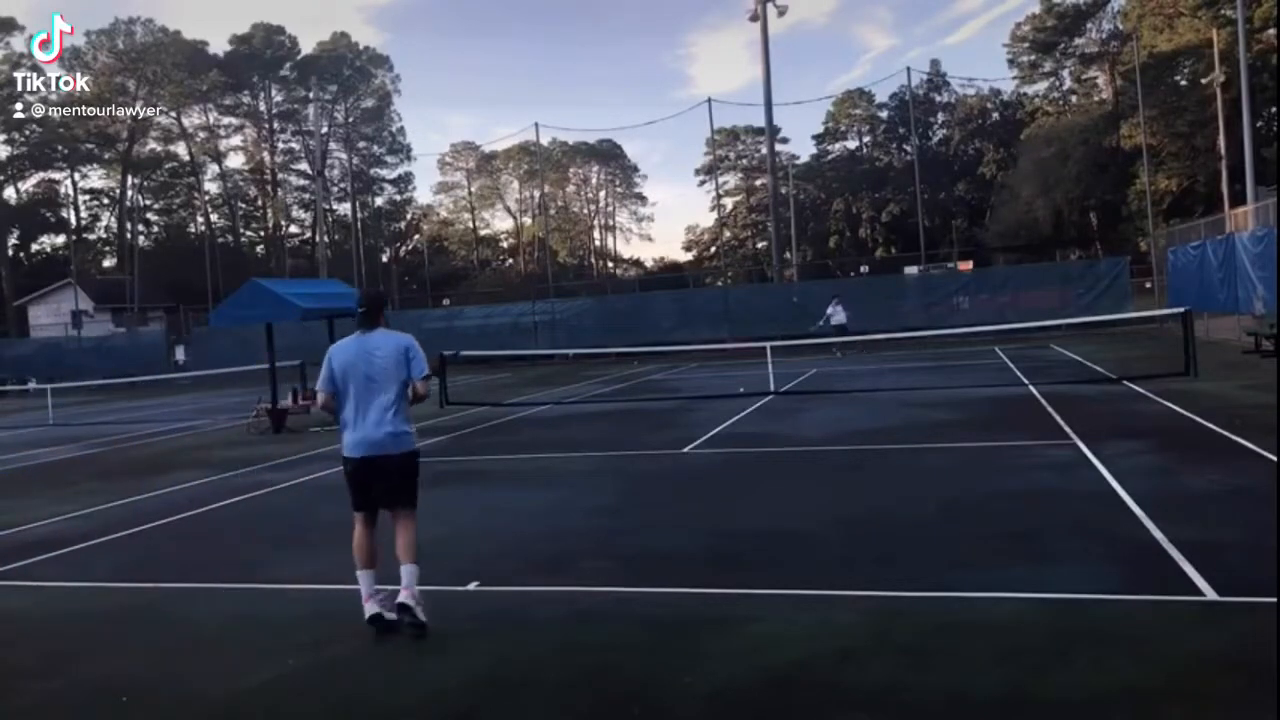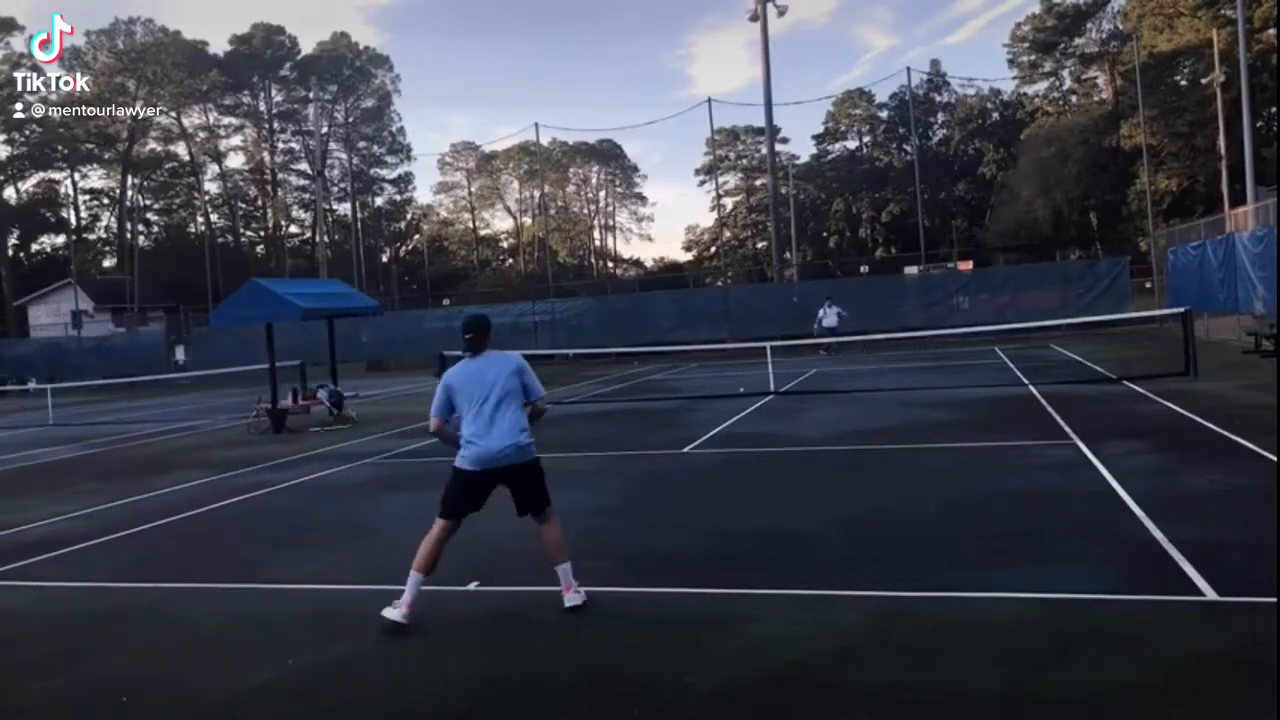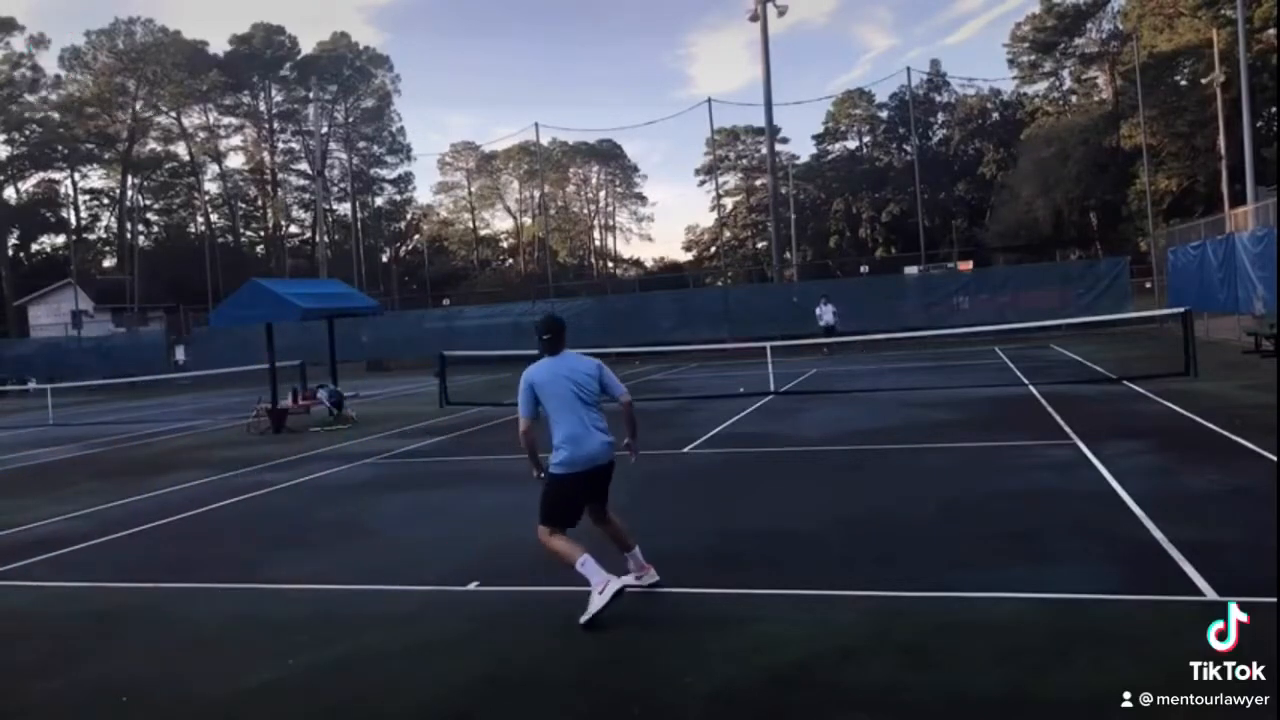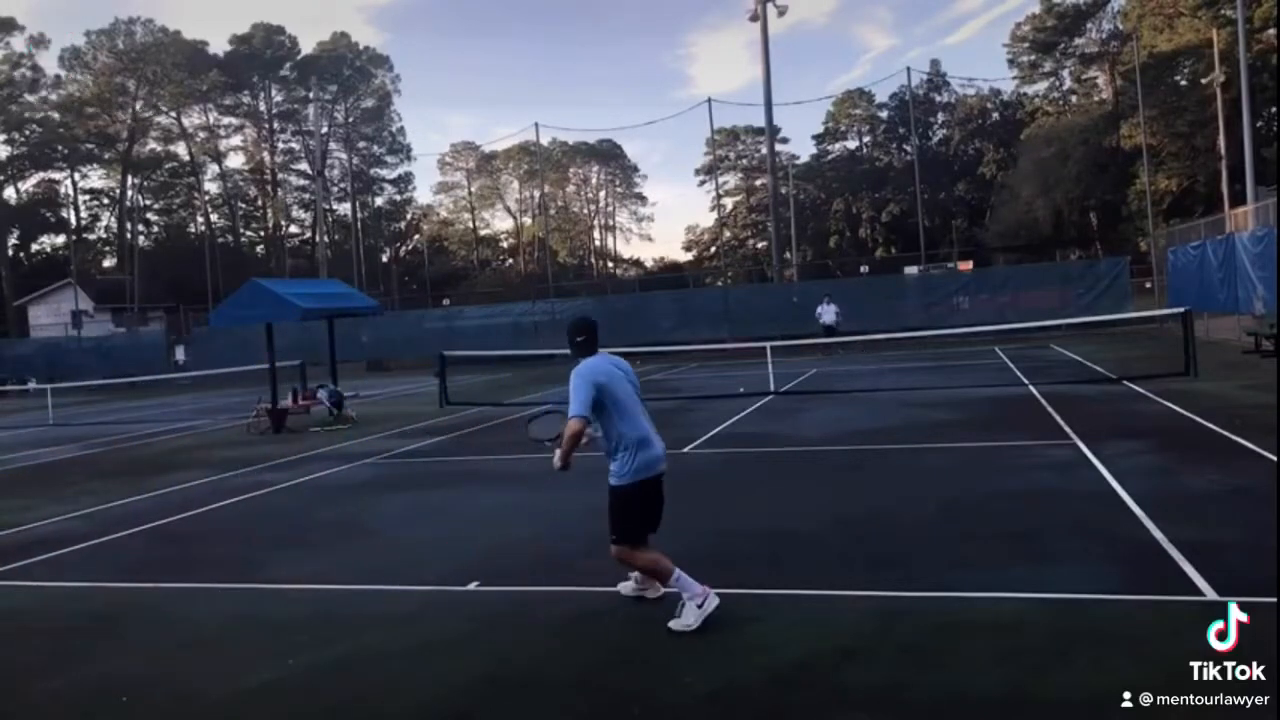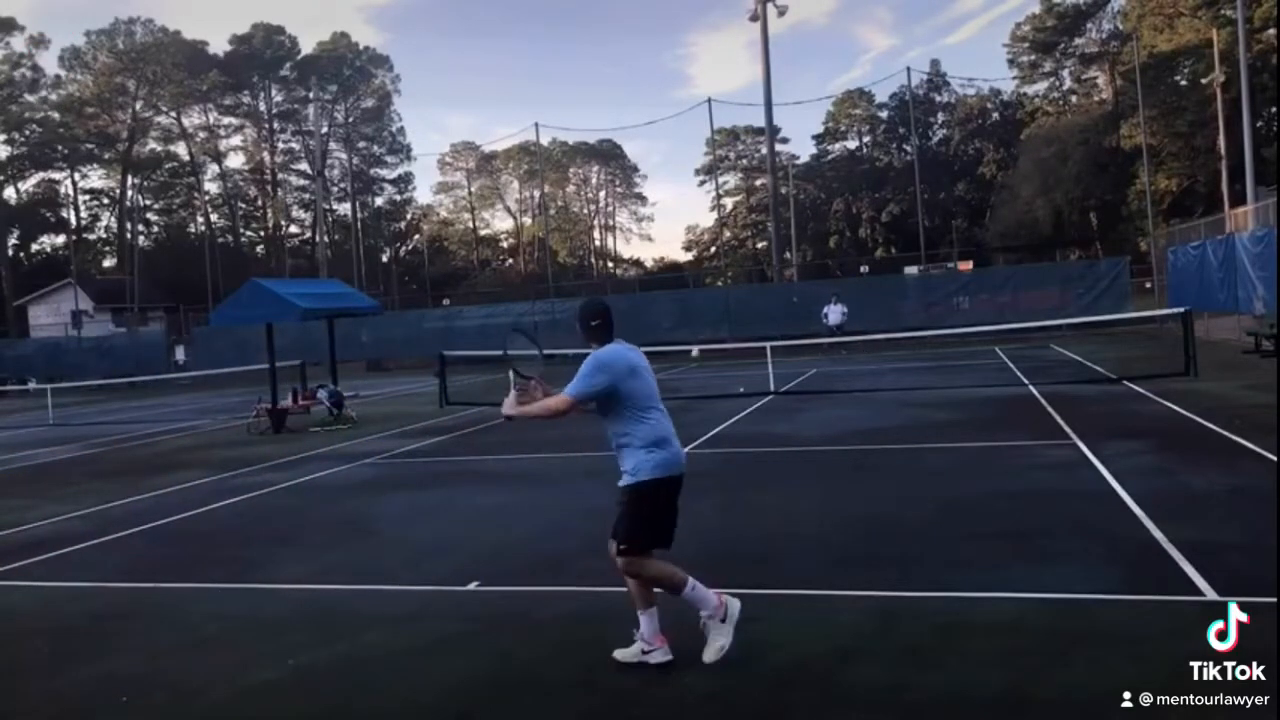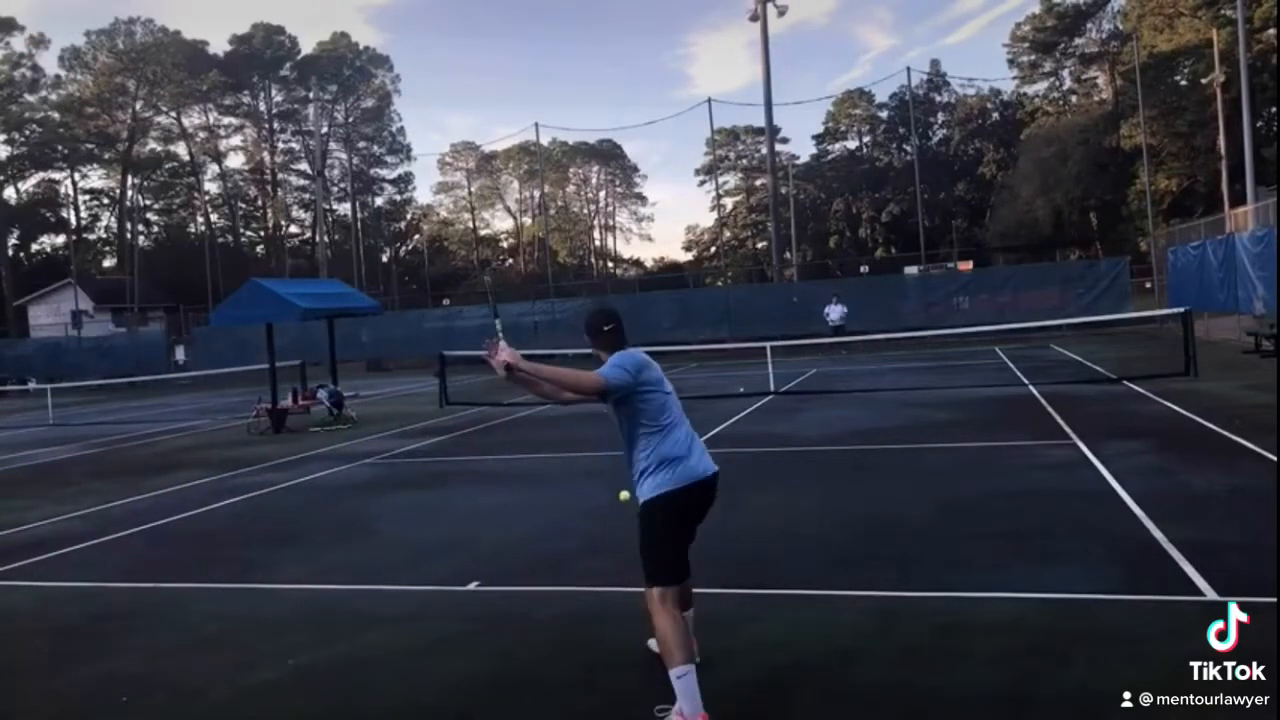
dt=0.3s
person 1, frame 1
left shoulder: (338, 350)
right shoulder: (404, 342)
left elbow: (324, 402)
right elbow: (421, 392)
left hip: (356, 448)
right hip: (395, 444)
left knee: (364, 521)
right knee: (404, 517)
left ankle: (371, 603)
right ankle: (408, 593)
person 1, frame 2
left shoulder: (452, 375)
right shoulder: (514, 361)
left elbow: (437, 427)
right elbow: (540, 407)
left hip: (475, 459)
right hip: (520, 453)
left knee: (442, 528)
right knee: (546, 516)
left ankle: (404, 605)
right ankle: (570, 589)
person 1, frame 3
left shoulder: (531, 376)
right shoulder: (592, 363)
left elbow: (525, 429)
right elbow: (626, 401)
left wrist: (536, 465)
right wrist: (632, 438)
left hip: (567, 461)
right hip: (601, 454)
left knee: (549, 533)
right knee: (599, 512)
left ankle: (602, 582)
right ankle: (642, 568)
person 1, frame 4
left shoulder: (583, 374)
right shoulder: (620, 365)
left elbow: (576, 428)
left wrist: (562, 457)
left hip: (630, 466)
right hip: (651, 457)
left knee: (624, 549)
right knee: (633, 529)
left ankle: (697, 595)
right ankle: (646, 581)
person 1, frame 5
left shoulder: (605, 360)
right shoulder: (625, 355)
left elbow: (565, 405)
right elbow: (595, 401)
left wrist: (519, 411)
right wrist: (544, 396)
left hip: (651, 469)
right hip: (649, 467)
left knee: (631, 558)
right knee: (626, 551)
left ankle: (715, 607)
right ankle: (651, 643)
person 1, frame 6
left shoulder: (630, 362)
right shoulder: (628, 364)
left elbow: (586, 385)
right elbow: (566, 394)
left wrist: (522, 364)
right wrist: (515, 372)
left hip: (670, 484)
right hip: (696, 477)
left knee: (661, 594)
right knee: (667, 563)
right ankle: (684, 646)
